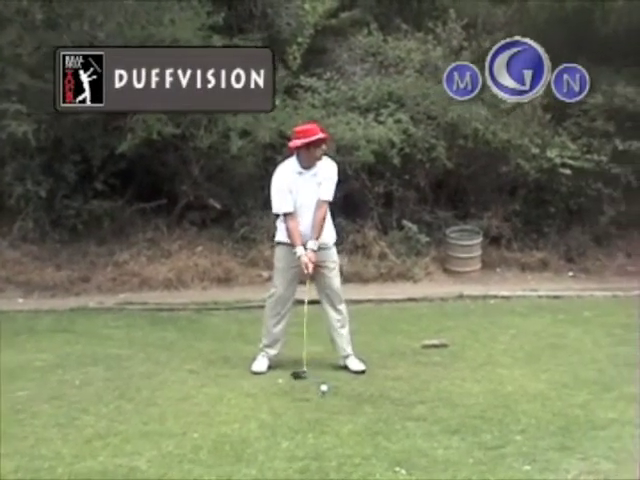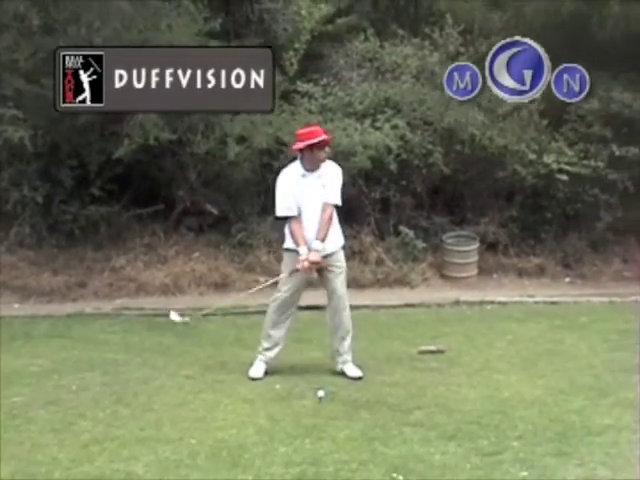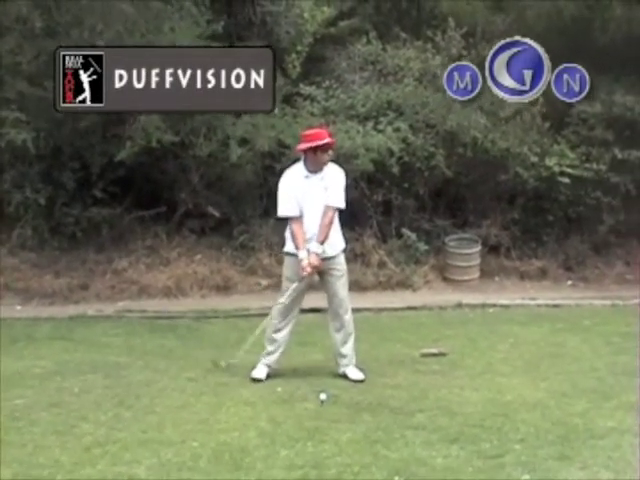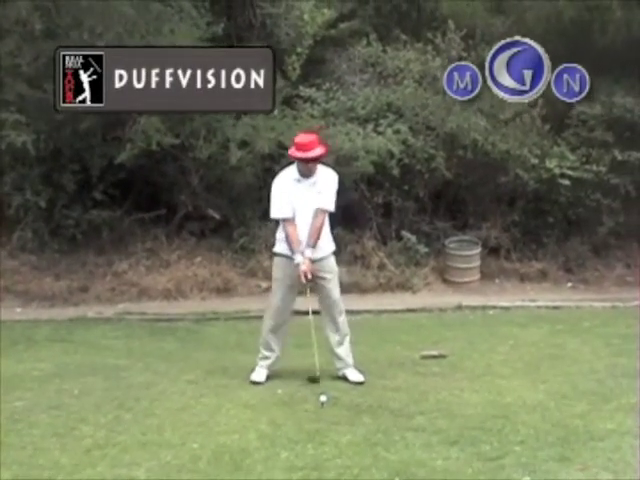
dt=0.4s
person 1, frame 1
left shoulder: (329, 167)
right shoulder: (283, 174)
left elbow: (321, 208)
right elbow: (289, 217)
left wrist: (312, 247)
right wrist: (300, 252)
left hip: (323, 243)
right hip: (289, 243)
left knee: (335, 296)
right knee: (279, 297)
left ankle: (347, 354)
right ankle: (266, 353)
person 1, frame 2
left shoulder: (333, 171)
right shoulder: (287, 177)
left elbow: (328, 211)
right elbow: (293, 220)
left wrist: (317, 248)
right wrist: (303, 251)
left hip: (330, 248)
right hip: (297, 249)
left knee: (339, 302)
right knee: (282, 302)
left ankle: (344, 360)
right ankle: (263, 358)
person 1, frame 3
left shoulder: (336, 174)
right shoulder: (290, 178)
left elbow: (329, 214)
right elbow: (294, 221)
left wrist: (317, 251)
right wrist: (303, 255)
left hip: (331, 251)
right hip: (298, 251)
left knee: (341, 306)
right knee: (286, 306)
left ankle: (347, 363)
right ankle: (267, 361)
person 1, frame 4
left shoulder: (329, 176)
right shoulder: (283, 181)
left elbow: (320, 217)
right elbow: (288, 223)
left wrist: (309, 254)
right wrist: (298, 258)
left hip: (321, 254)
right hip: (288, 254)
left knee: (334, 307)
right knee: (277, 309)
left ankle: (345, 364)
right ankle: (264, 363)
